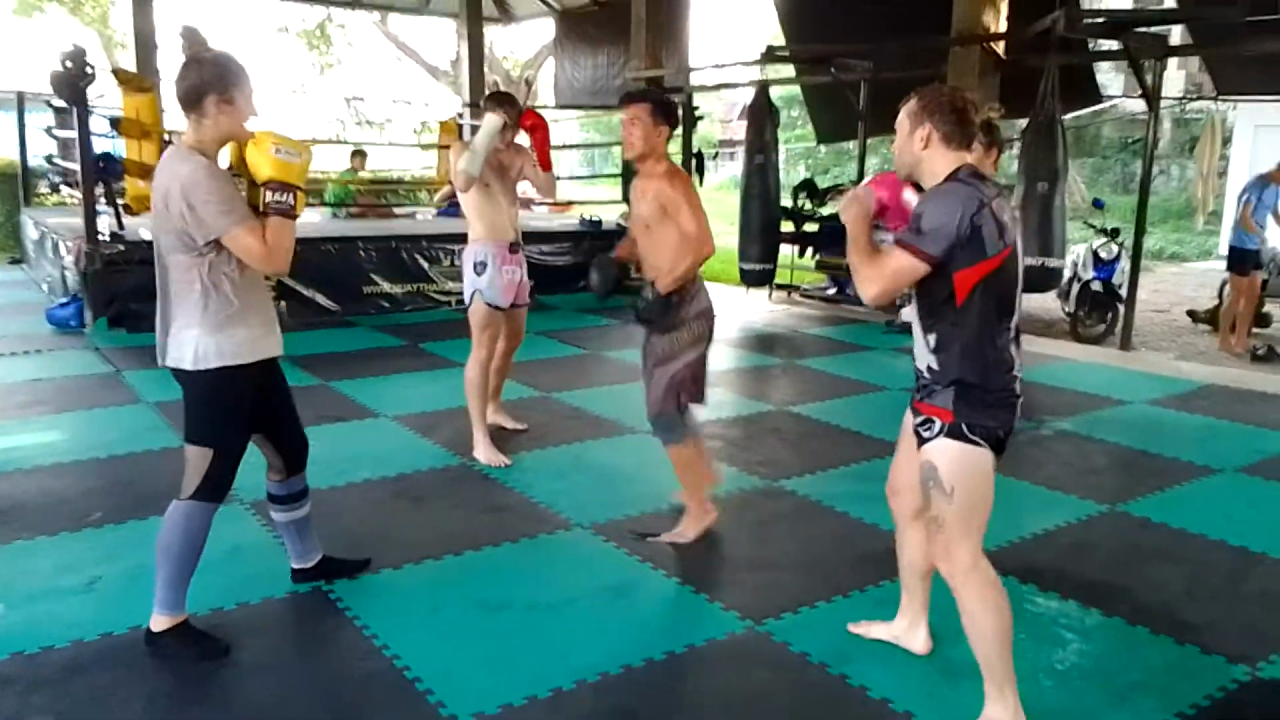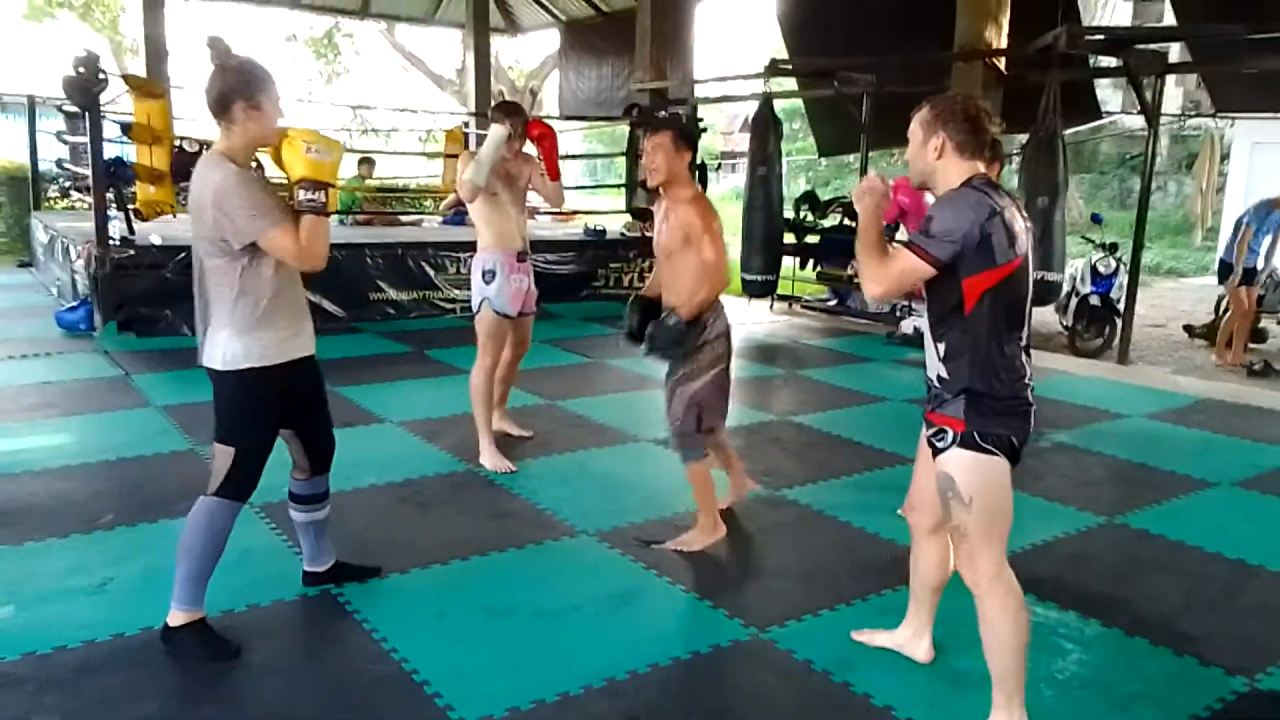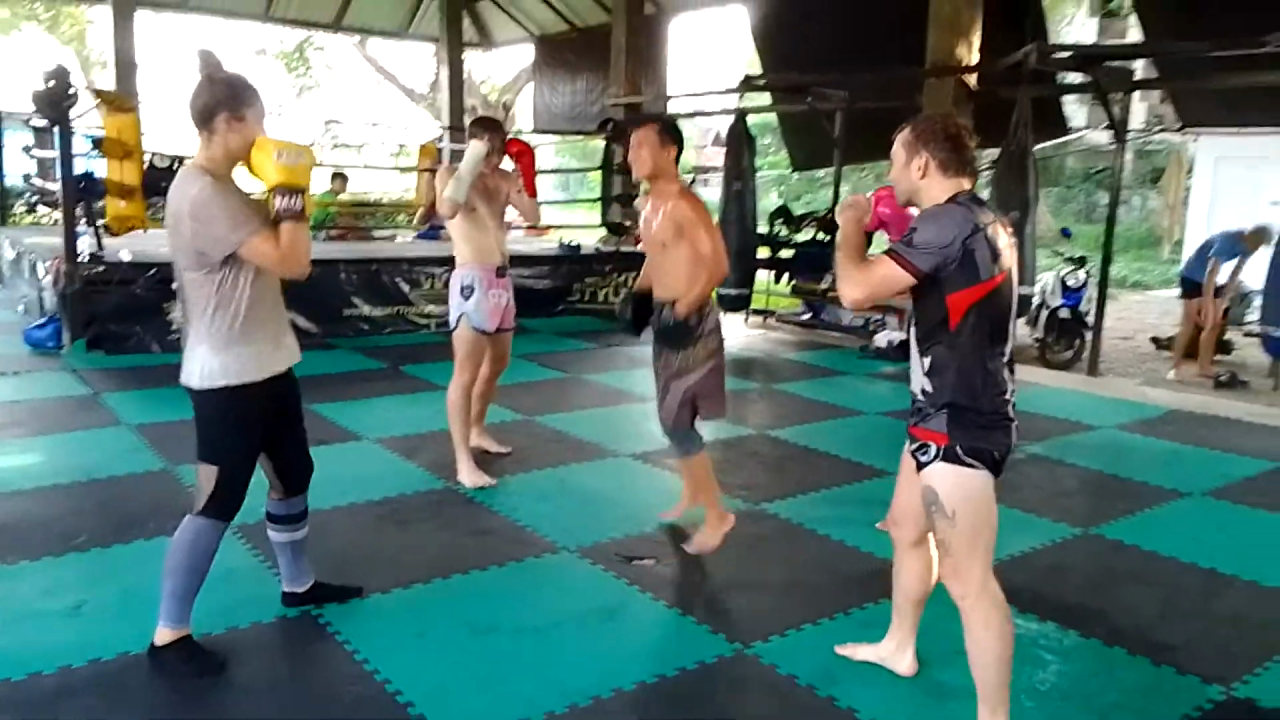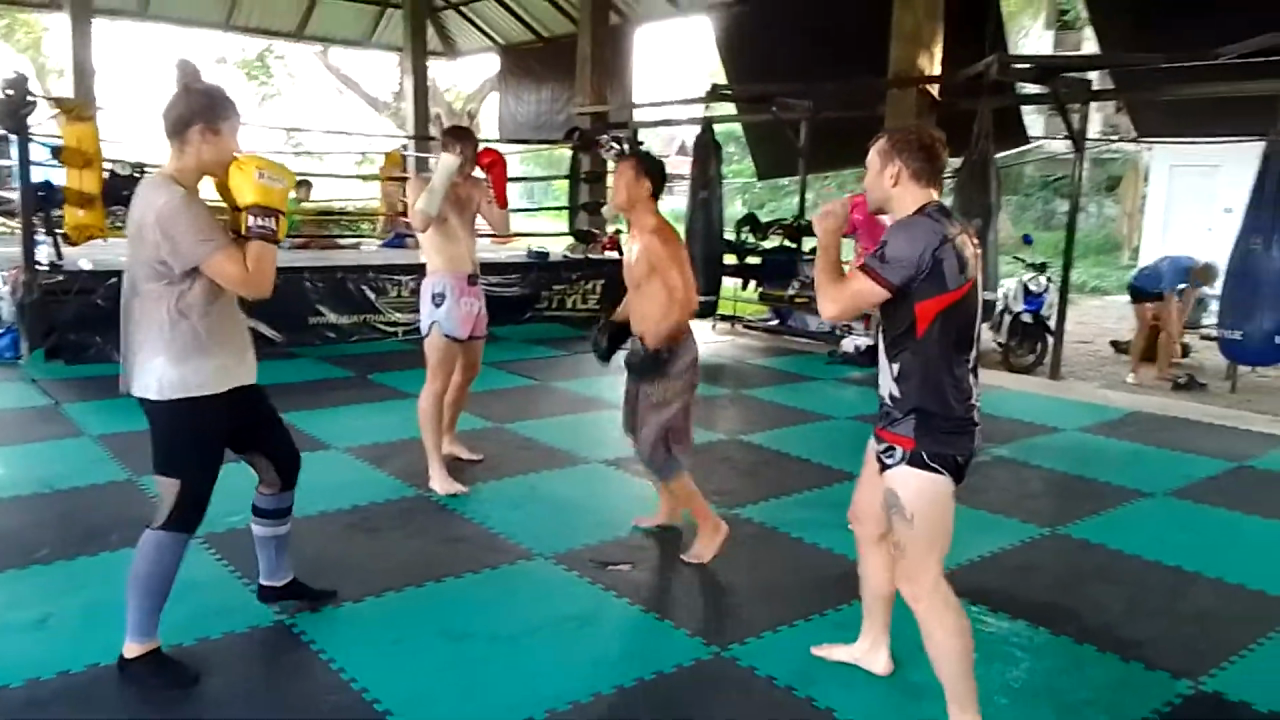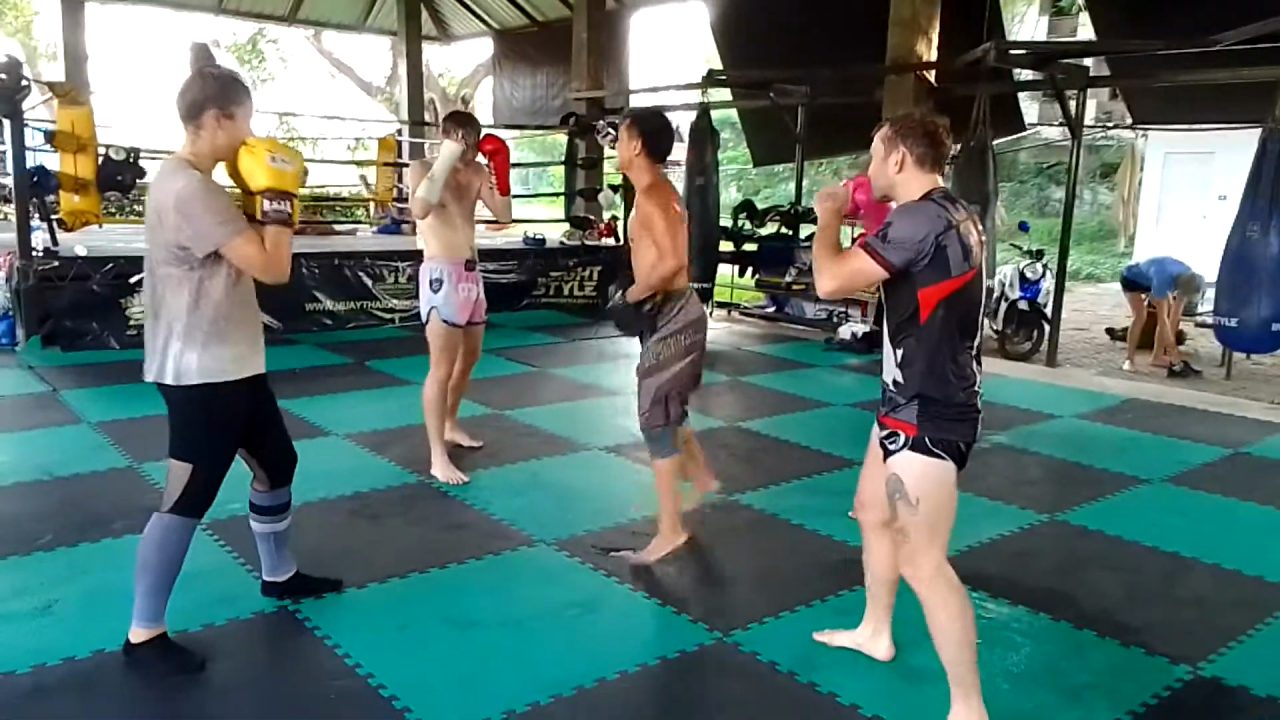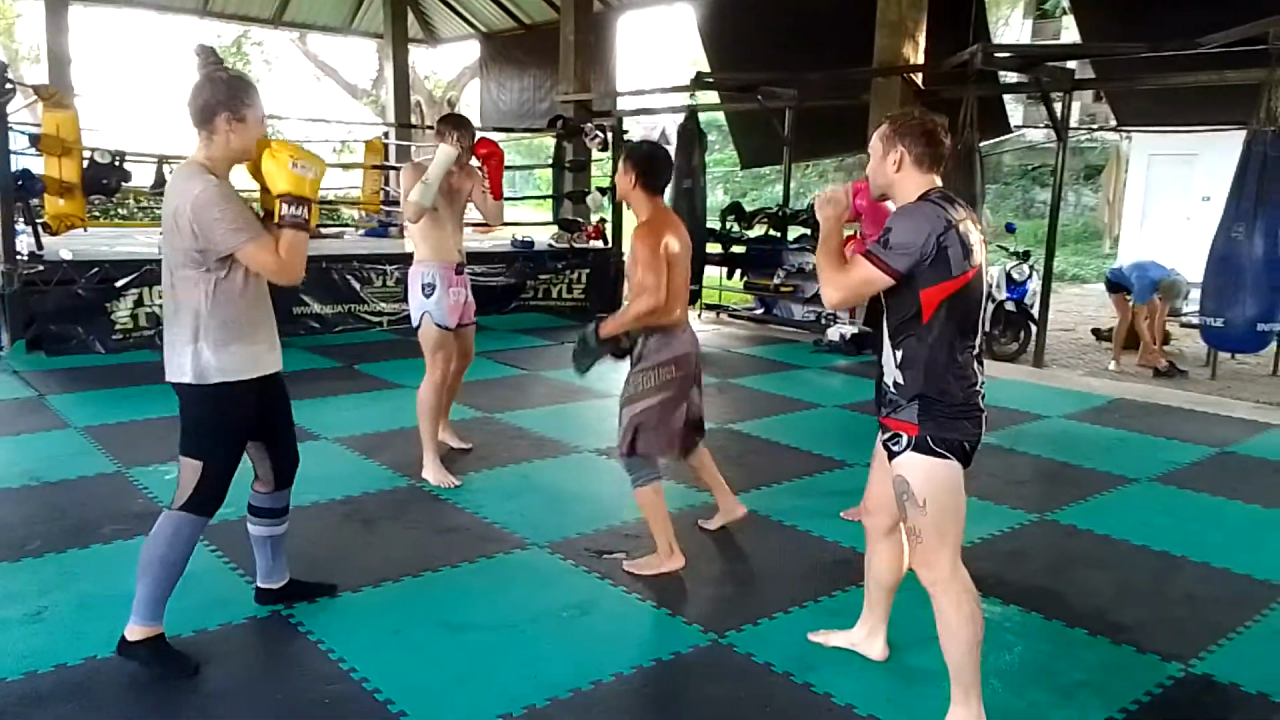
dt=0.2s
person 1, frame 1
left shoulder: (195, 165)
right shoulder: (195, 176)
left elbow: (246, 242)
right elbow: (272, 258)
left wrist: (262, 185)
right wrist: (282, 184)
left hip: (245, 347)
right hip: (217, 356)
left knee: (290, 451)
right knee: (206, 486)
left ankle: (306, 559)
right ankle: (165, 622)
person 1, frame 2
left shoulder: (237, 171)
right shoulder: (226, 182)
left elbow: (284, 239)
right elbow: (309, 255)
left wrist: (302, 180)
right wrist: (314, 181)
left hip: (284, 347)
right hip: (250, 357)
left knee: (316, 451)
right knee: (232, 484)
left ankle: (319, 563)
right ankle: (182, 617)
person 1, frame 3
left shoulder: (216, 186)
right shoulder: (203, 195)
left elbow: (266, 251)
right elbow: (292, 262)
left wrist: (279, 191)
right wrist: (289, 189)
left hip: (263, 363)
right hip: (229, 375)
left knee: (293, 473)
right knee: (217, 503)
left ankle: (298, 584)
right ankle: (169, 635)
person 1, frame 4
left shoulder: (178, 197)
right shoulder: (169, 206)
left elbow: (229, 269)
right elbow: (254, 283)
left wrist: (247, 208)
right wrist: (263, 208)
left hip: (220, 375)
right hip: (185, 387)
left knee: (281, 463)
right knee: (179, 515)
left ankle: (275, 578)
right ankle: (137, 649)
person 1, frame 5
left shoulder: (192, 181)
right shoulder: (189, 190)
left elbow: (241, 253)
right elbow: (272, 268)
left wrist: (260, 196)
right wrist: (277, 193)
left hip: (231, 363)
right hip: (202, 372)
left knee: (277, 463)
right knee: (188, 500)
left ankle: (279, 575)
right ankle: (144, 633)
person 1, frame 6
left shoulder: (208, 183)
right shoulder: (206, 194)
left elbow: (258, 251)
right elbow: (287, 270)
left wrist: (279, 198)
right wrist: (295, 194)
left hip: (248, 361)
right hip: (219, 371)
left knee: (278, 464)
right knee: (198, 499)
left ankle: (273, 581)
right ankle: (142, 631)
person 2, frame 1
left shoulder: (953, 201)
right shoulder: (975, 194)
left elbow: (875, 286)
left wrist: (858, 222)
right wrist: (898, 220)
left hip: (966, 400)
right hip: (945, 387)
left knee: (956, 553)
right knee: (905, 497)
right ankle: (911, 624)
person 2, frame 2
left shoulder: (963, 207)
right shoulder: (991, 204)
left elbow: (879, 283)
left wrist: (870, 216)
right wrist: (909, 221)
left hip: (978, 410)
right hip: (961, 399)
left knee: (980, 562)
right knee: (925, 517)
right ankle: (916, 634)
person 2, frame 3
left shoulder: (947, 223)
right shoulder: (979, 221)
left elbow: (856, 291)
left wrist: (851, 230)
right wrist: (894, 233)
left hip: (961, 426)
right hip: (944, 415)
left knee: (968, 578)
right knee: (907, 530)
right ankle: (898, 647)
person 2, frame 4
left shoulder: (917, 234)
right shoulder: (942, 230)
left elbow: (834, 305)
left wrist: (830, 237)
right wrist: (866, 241)
left hip: (925, 429)
right hip: (910, 417)
left knee: (920, 579)
right knee: (868, 525)
right ankle: (874, 647)
person 2, frame 5
left shoulder: (921, 219)
right shoulder: (950, 215)
left elbow: (830, 281)
left wrist: (829, 218)
left hip: (928, 415)
right hip: (911, 402)
left knee: (923, 563)
right knee: (873, 511)
right ankle: (875, 632)
person 2, frame 6
left shoulder: (919, 220)
right shoulder: (951, 215)
left elbow: (836, 291)
left wrist: (832, 223)
left hip: (931, 416)
right hip: (915, 405)
left knee: (936, 564)
right knee: (879, 519)
right ankle: (871, 633)
person 3, frame 1
left shoulder: (671, 182)
right shoulder: (641, 183)
left elbow: (702, 246)
left wrist: (661, 290)
right wrist: (613, 262)
left hip: (679, 305)
right hip: (664, 302)
left knee: (663, 408)
right knee: (670, 399)
left ankle: (699, 506)
right ankle: (704, 470)
person 3, frame 2
left shoulder: (694, 209)
right shoulder: (663, 207)
left elbow: (719, 274)
left wrist: (678, 317)
right wrist: (643, 301)
left hip: (700, 327)
right hip: (681, 324)
left knee: (684, 426)
right knee: (698, 417)
left ankle: (708, 524)
right ankle: (739, 480)
person 3, frame 3
left shoulder: (685, 204)
right shoulder: (647, 203)
left elbow: (717, 266)
left wrist: (681, 312)
right wrist: (637, 295)
left hip: (691, 323)
right hip: (669, 319)
left knee: (676, 420)
right knee: (674, 414)
left ankle: (717, 514)
right ankle: (694, 493)
person 3, frame 4
left shoulder: (660, 238)
right shoulder: (633, 235)
left elbow: (687, 301)
left wrist: (650, 345)
right wrist: (614, 323)
left hip: (667, 353)
right hip: (646, 349)
left knee: (655, 449)
right knee: (640, 435)
left ankle: (709, 525)
right ankle: (670, 507)
person 3, frame 5
left shoulder: (652, 197)
right shoulder: (655, 192)
left elbow: (673, 260)
left wrist: (630, 295)
right wrist: (633, 292)
left hip: (671, 315)
right hip: (666, 312)
left knee: (655, 419)
right knee: (665, 408)
left ankle: (670, 529)
right ankle: (701, 475)
person 3, frame 6
left shoulder: (647, 232)
right shoulder: (671, 224)
left elbow: (651, 299)
left wrist: (601, 332)
right wrist: (625, 329)
left hip: (660, 349)
right hip: (677, 342)
left knee: (635, 450)
right knee: (681, 435)
left ankle: (667, 552)
right ankle: (728, 503)
person 4, frame 1
left shoulder: (518, 153)
right shoulder: (463, 149)
left elbow: (548, 190)
right elbow: (463, 182)
left wrist: (542, 147)
right wrist: (486, 134)
left hip: (515, 253)
right hip: (486, 255)
left knee: (512, 339)
right knee: (484, 347)
left ankle: (494, 408)
right ankle: (480, 440)
person 4, frame 2
left shoulder: (526, 163)
right shoulder: (472, 159)
left elbow: (556, 199)
right elbow: (468, 193)
left wrist: (550, 155)
right wrist: (491, 146)
left hip: (522, 262)
right hip: (494, 263)
left knee: (518, 347)
right knee: (489, 355)
left ankle: (498, 414)
right ankle: (486, 447)
person 4, frame 3
left shoulder: (505, 178)
right shoulder: (450, 174)
left elbow: (533, 217)
right elbow: (447, 210)
left wrist: (526, 173)
right wrist: (470, 163)
left hip: (501, 278)
right hip: (473, 279)
left knee: (497, 363)
right knee: (466, 372)
left ankle: (477, 431)
right ankle: (464, 463)
person 4, frame 4
left shoulder: (476, 187)
right shoulder: (421, 184)
left elbow: (502, 229)
right elbow: (421, 223)
left wrist: (498, 184)
right wrist: (443, 176)
left hip: (473, 286)
right hip: (443, 288)
left knee: (468, 371)
right knee: (438, 380)
left ankle: (449, 439)
right ankle: (436, 470)
person 4, frame 5
left shoulder: (477, 172)
right shoulder: (422, 168)
left elbow: (503, 215)
right elbow: (420, 209)
left wrist: (501, 172)
right wrist: (444, 162)
left hip: (471, 272)
right hip: (442, 273)
left knee: (469, 357)
right knee: (442, 366)
left ankle: (450, 425)
right ankle: (438, 457)
person 4, frame 6
left shoulder: (469, 175)
right shoulder: (414, 170)
left elbow: (494, 218)
right elbow: (412, 214)
left wrist: (494, 176)
right wrist: (439, 166)
left hip: (459, 275)
right hip: (431, 276)
left knee: (463, 359)
right knee: (438, 369)
left ankle: (442, 426)
right ankle: (430, 461)
